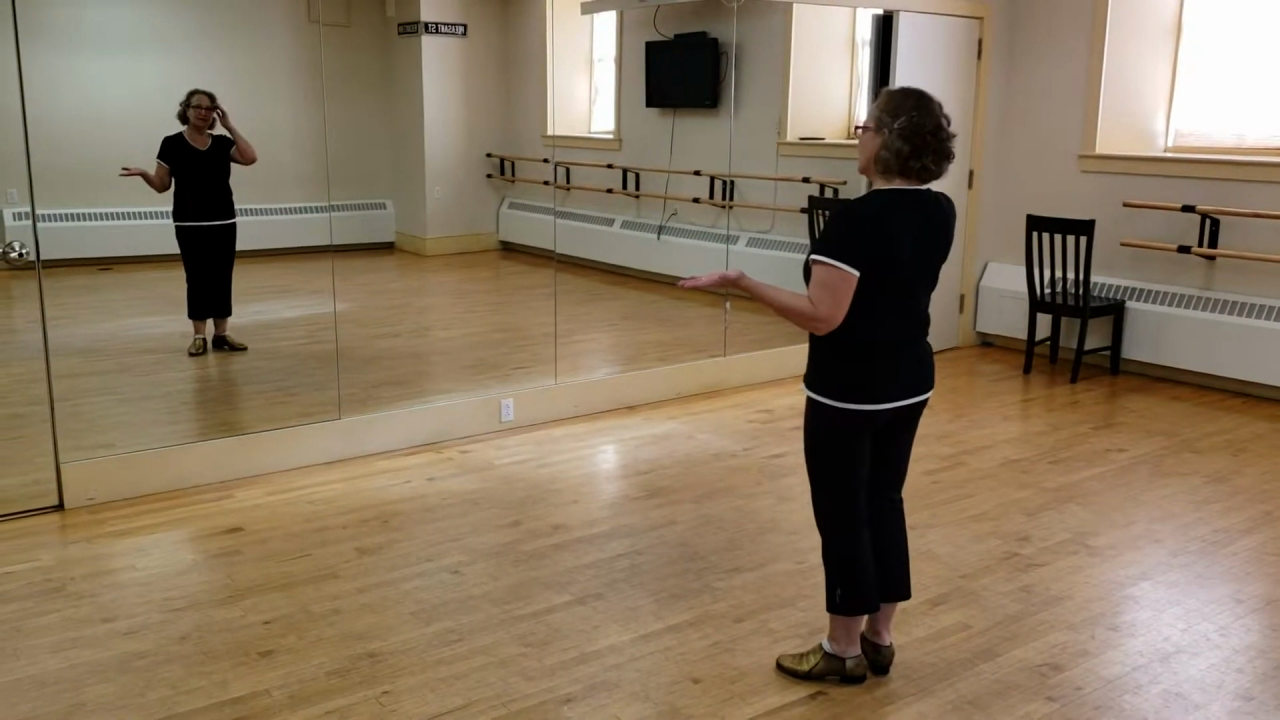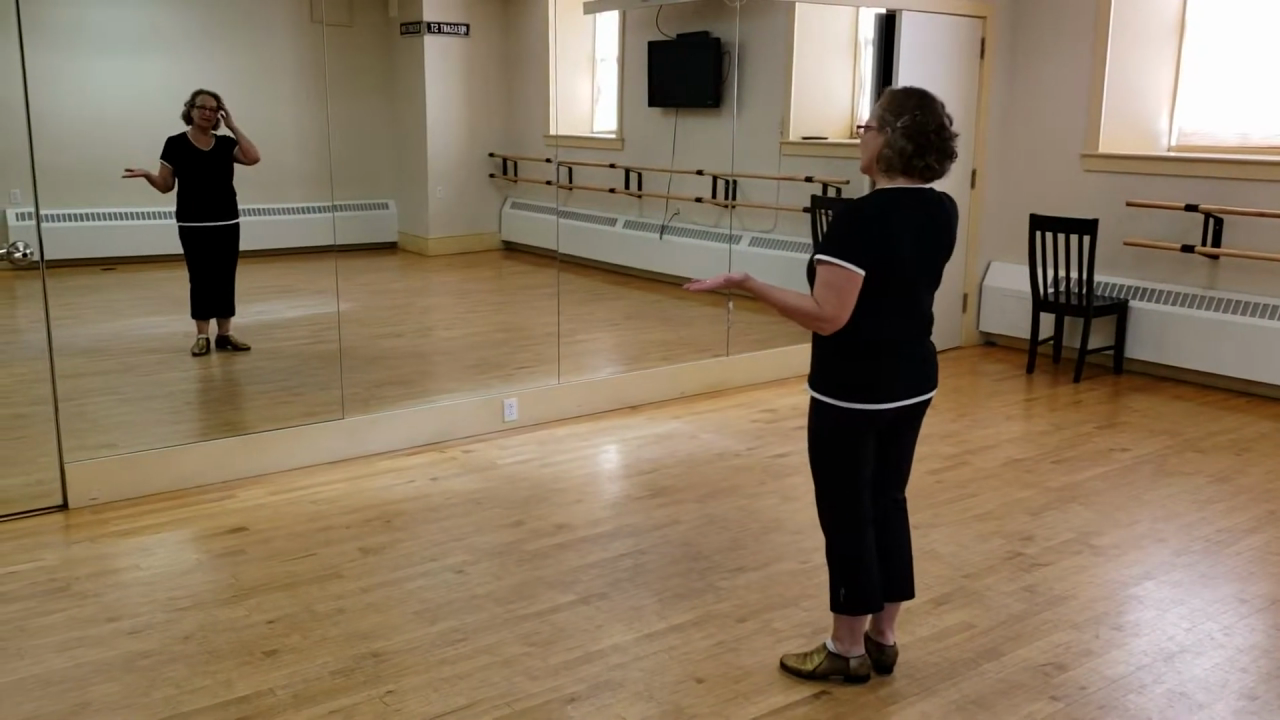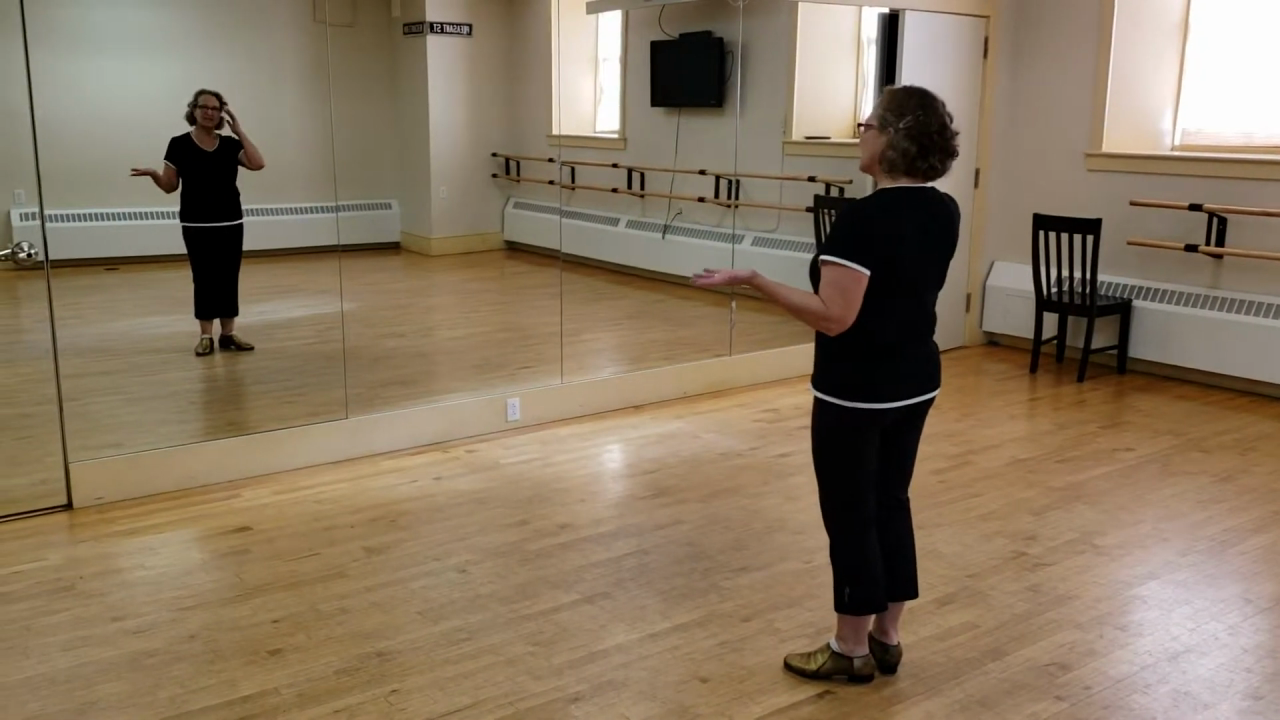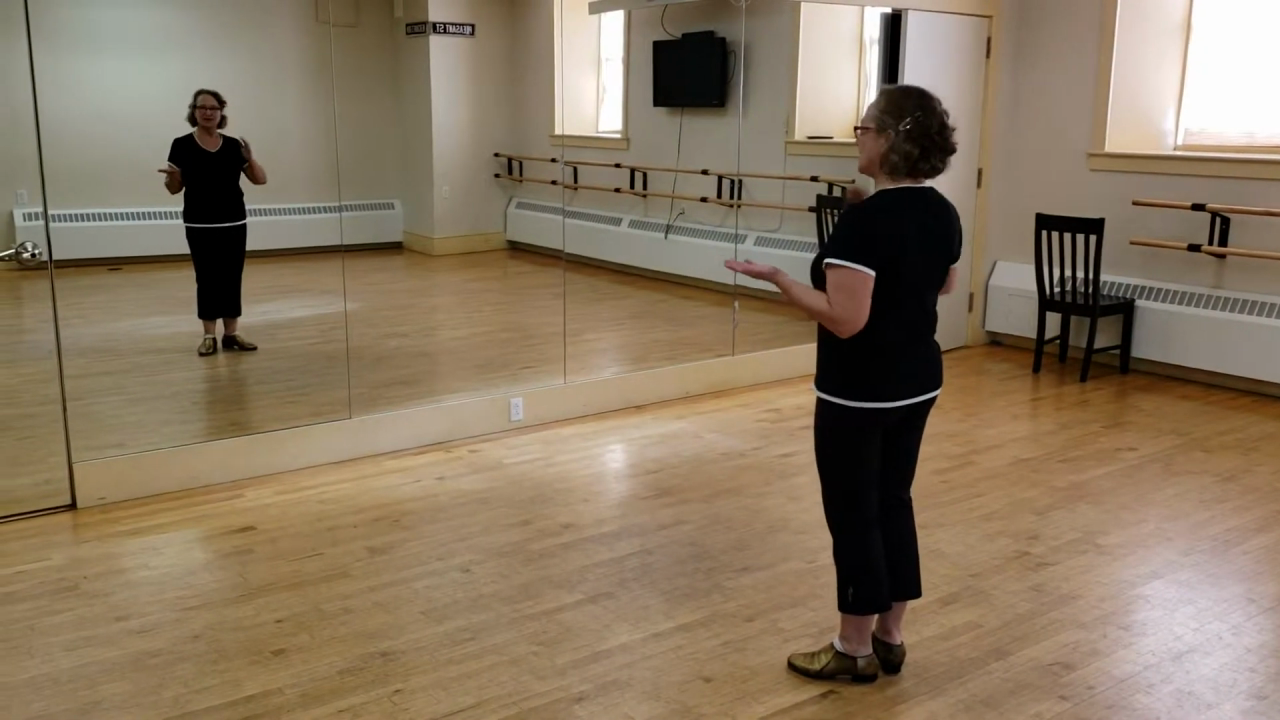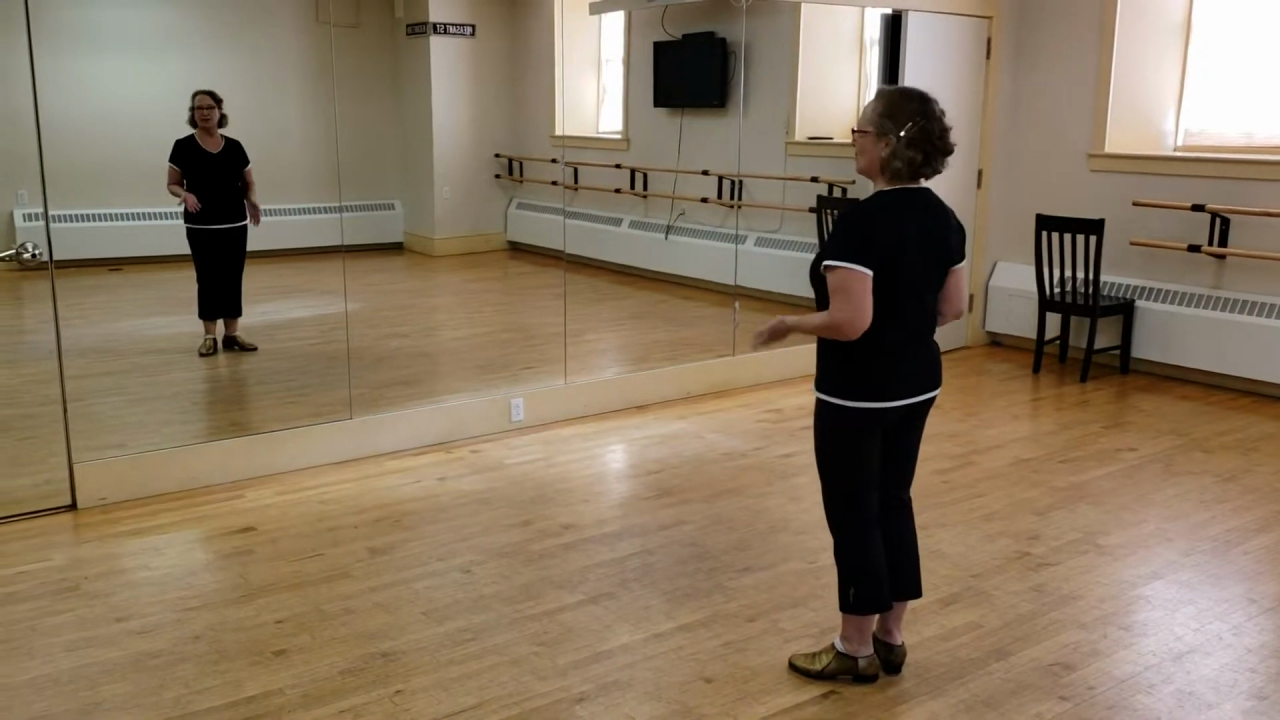
dt=0.2s
person 1, frame 1
left shoulder: (858, 218)
right shoulder: (939, 213)
left elbow: (821, 315)
left wrist: (741, 282)
left hip: (848, 393)
right hip: (909, 385)
left knee: (843, 515)
right knee: (884, 504)
left ankle: (843, 650)
right ankle: (879, 638)
person 1, frame 2
left shoulder: (861, 217)
right shoulder: (942, 212)
left elbow: (827, 315)
left wrist: (745, 283)
left hip: (852, 393)
right hip: (913, 384)
left knee: (847, 515)
right knee: (887, 504)
left ankle: (847, 650)
right ankle: (883, 638)
person 1, frame 3
left shoulder: (864, 218)
right shoulder: (943, 212)
left elbow: (834, 315)
left wrist: (753, 279)
left hip: (855, 393)
right hip: (915, 384)
left knee: (850, 515)
right knee: (890, 504)
left ankle: (851, 650)
right ankle: (887, 638)
person 1, frame 4
left shoulder: (864, 220)
right shoulder: (942, 214)
left elbow: (844, 319)
left wrist: (775, 276)
left hip: (857, 393)
right hip: (918, 384)
left knee: (853, 516)
right knee: (893, 503)
left ankle: (855, 650)
right ankle: (890, 639)
person 1, frame 5
left shoulder: (860, 221)
right shoulder: (942, 217)
left elbow: (849, 323)
right elbow: (952, 307)
left wrist: (789, 323)
left hip: (856, 394)
right hip: (918, 384)
left knee: (854, 516)
right knee: (892, 503)
left ankle: (856, 651)
right ankle: (891, 639)
person 2, frame 1
left shoulder: (222, 143)
right shoulder: (172, 144)
left elbow: (250, 157)
right elbow: (162, 184)
left wrist: (230, 126)
right wrist: (143, 174)
left hip: (223, 222)
right hip: (190, 224)
left knee: (222, 277)
right knee: (197, 278)
left ankle: (221, 334)
right ankle: (199, 336)
person 2, frame 2
left shoulder: (226, 143)
right shoulder: (176, 144)
left elbow: (253, 157)
right elbow: (166, 185)
left wrist: (233, 126)
right wrist: (147, 175)
left hip: (227, 222)
right hip: (193, 224)
left knee: (225, 278)
right knee: (200, 278)
left ankle: (225, 334)
right ankle: (202, 336)
person 2, frame 3
left shoulder: (229, 145)
right shoulder: (179, 145)
left elbow: (257, 163)
right elbow: (170, 185)
left wrist: (239, 131)
right wrist: (153, 174)
left hip: (230, 222)
right hip: (197, 225)
left knee: (229, 278)
right knee: (203, 278)
left ankle: (228, 333)
right ankle: (206, 336)
person 2, frame 4
left shoulder: (233, 146)
right shoulder: (182, 145)
left elbow: (260, 179)
right elbow: (175, 188)
left wrist: (249, 159)
right wrist: (171, 176)
left hip: (234, 223)
right hip: (200, 225)
left knee: (232, 278)
right knee: (207, 279)
left ankle: (231, 333)
right ankle: (209, 336)
person 2, frame 5
left shoulder: (234, 147)
right shoulder: (183, 147)
left elbow: (248, 182)
right elbow: (173, 185)
left wrist: (252, 200)
right wrist: (184, 194)
left hip: (235, 225)
right hip: (201, 227)
left knee: (233, 279)
right knee: (208, 280)
left ankle: (232, 334)
right ankle: (209, 336)
